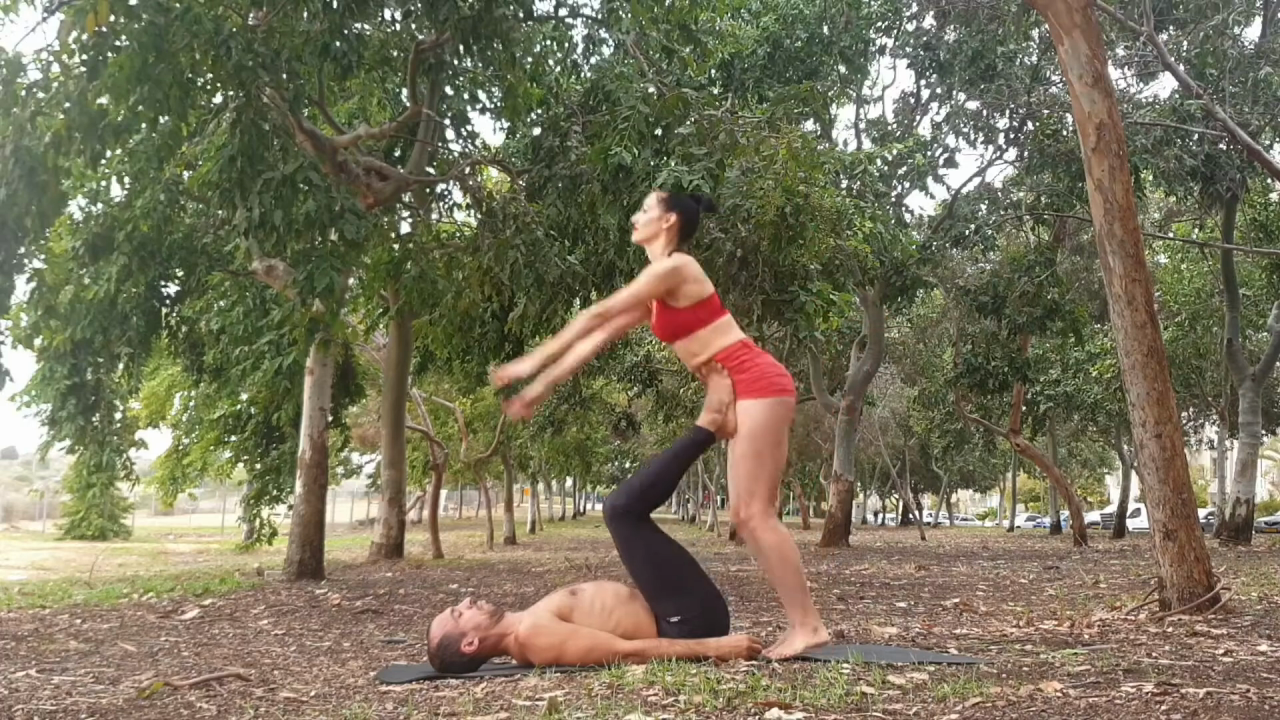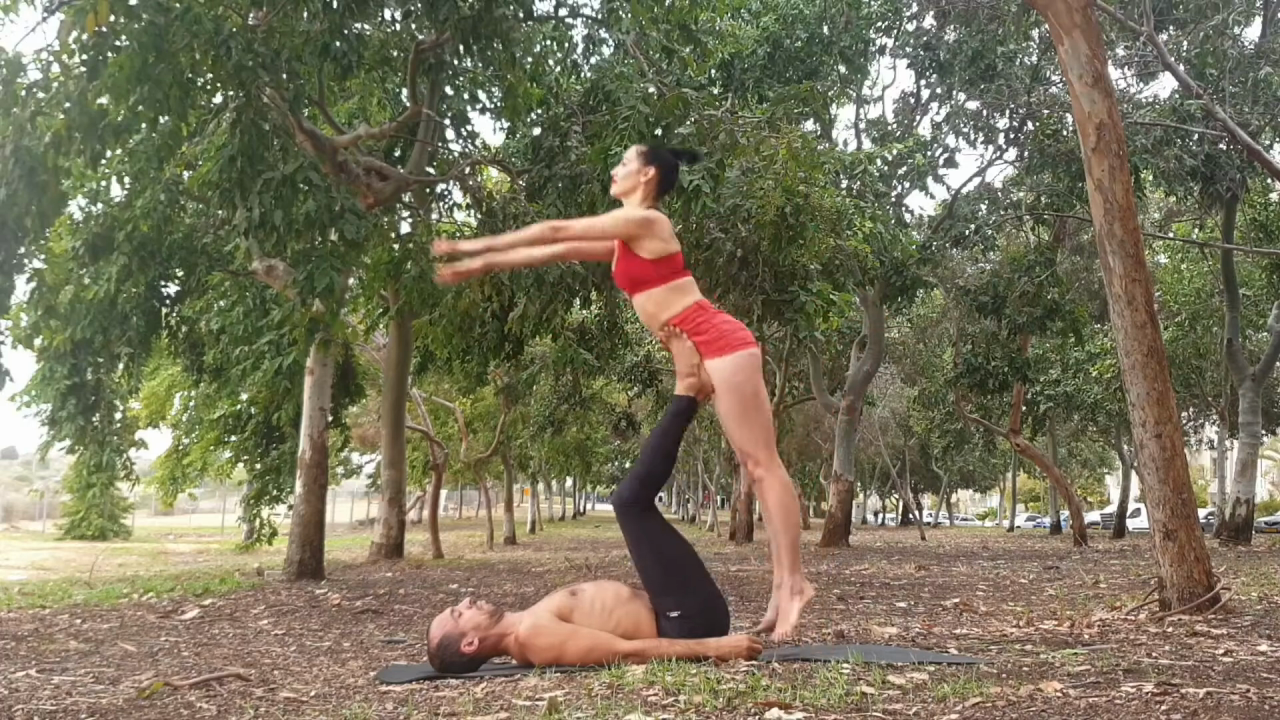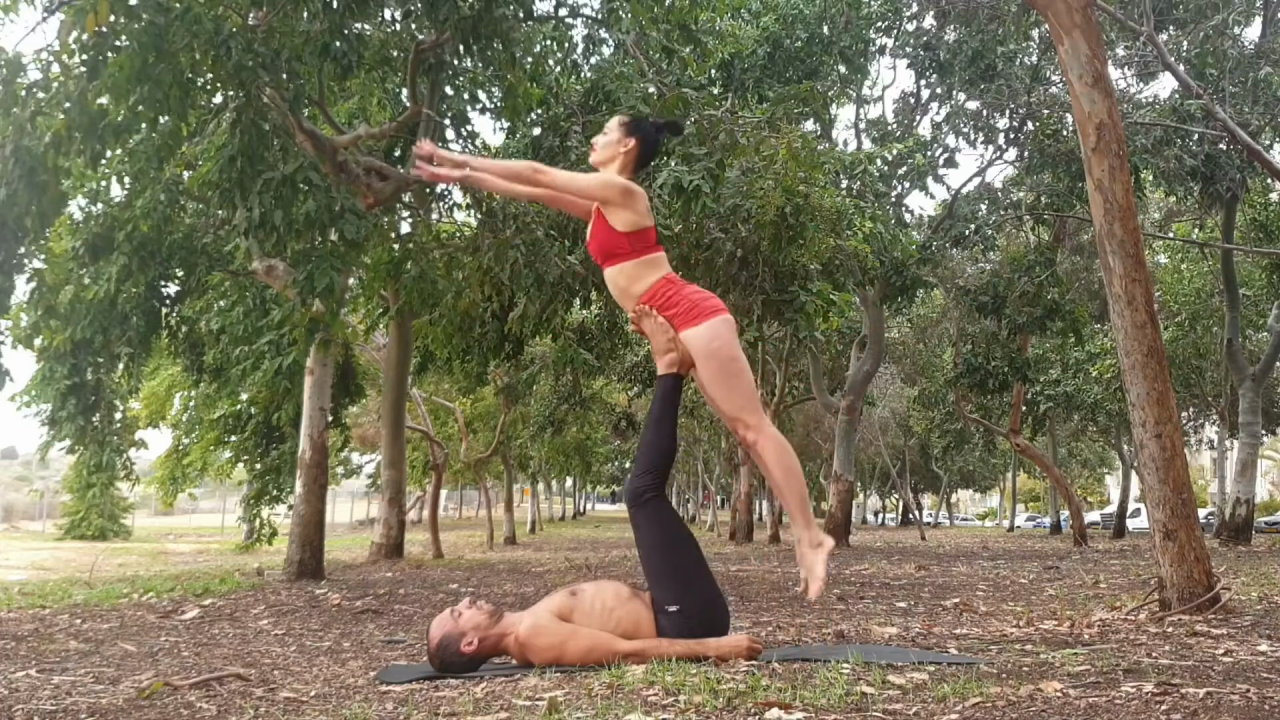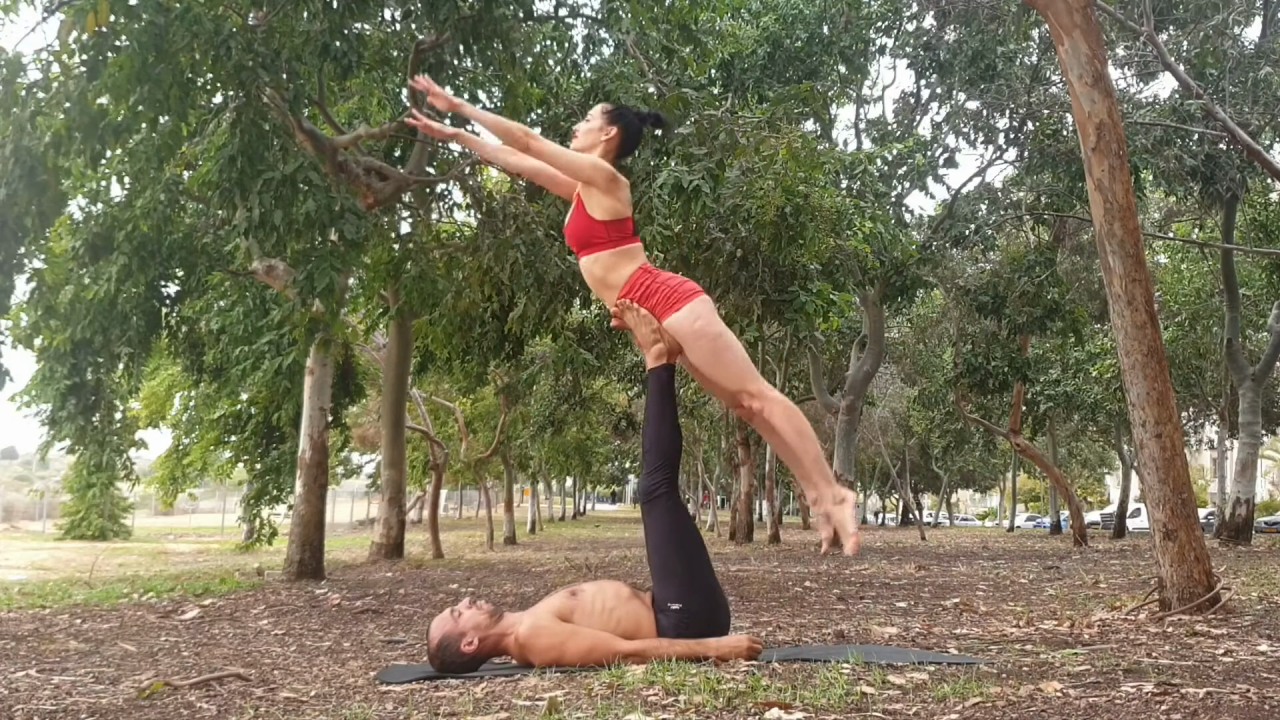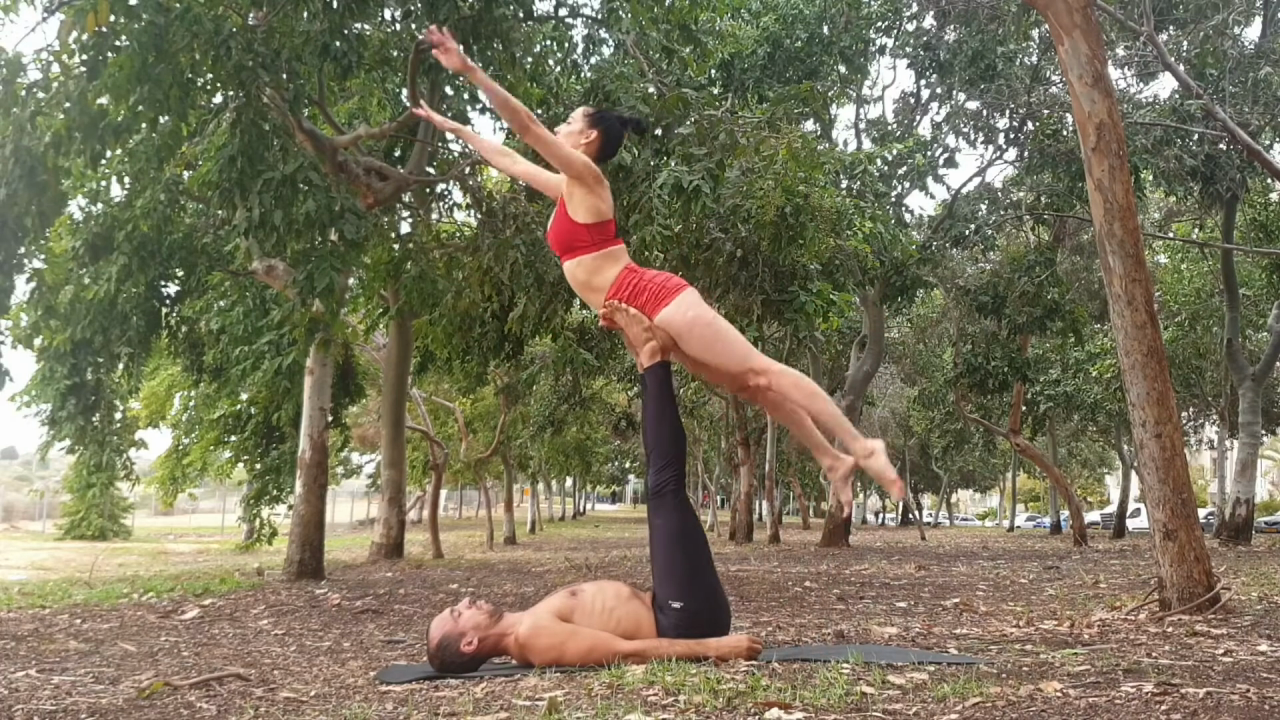
dt=0.1s
person 1, frame 1
left shoulder: (673, 267)
right shoulder: (659, 286)
left elbow: (594, 316)
right elbow: (601, 334)
left wrist: (534, 362)
right wrist: (544, 384)
left hip: (759, 385)
right hip: (740, 390)
left knee: (752, 514)
right knee: (746, 515)
left ankle: (807, 624)
right ankle: (803, 621)
person 1, frame 2
left shoulder: (643, 222)
right shoulder: (625, 234)
left elbow: (553, 232)
right elbow: (556, 249)
left wrist: (477, 245)
right wrist: (484, 263)
left hip: (722, 343)
right hip: (713, 348)
left knee: (761, 465)
right knee: (756, 466)
left ankle: (792, 583)
right ankle: (787, 585)
person 1, frame 3
left shoulder: (619, 190)
right shoulder: (602, 202)
left elbow: (536, 174)
right elbow: (534, 193)
left wrist: (457, 158)
right wrist: (457, 173)
left hip: (691, 316)
right hip: (679, 323)
left knee: (752, 426)
right knee: (746, 430)
left ankle: (809, 537)
right ankle: (804, 538)
person 1, frame 4
left shoulder: (602, 177)
right shoulder: (582, 185)
left elbow: (526, 140)
right elbow: (519, 158)
left wrist: (457, 105)
right wrist: (450, 134)
left hip: (670, 303)
right hip: (657, 313)
left knee: (753, 395)
right knee: (745, 401)
left ankle: (830, 493)
right ankle: (820, 497)
person 1, frame 5
left shoulder: (584, 177)
right shoulder: (569, 190)
left elbow: (530, 125)
right elbow: (510, 157)
left wrist: (472, 71)
right wrist: (452, 126)
left hip: (656, 300)
right hip: (648, 314)
left knee: (757, 372)
right knee: (748, 382)
left ankle: (860, 446)
right ankle: (832, 459)
person 2, frame 1
left shoulder: (527, 627)
right shoulder: (531, 636)
right elbow: (627, 652)
right wrist: (714, 647)
left hip: (683, 620)
right hip: (690, 622)
left knee: (626, 509)
right knee: (623, 509)
left ankle: (711, 422)
right ankle: (709, 425)
person 2, frame 2
left shoulder: (528, 627)
right shoulder: (531, 636)
right elbow: (628, 652)
right wrist: (714, 647)
left hip: (677, 623)
right hip: (690, 623)
left knee: (633, 499)
right knee: (630, 498)
left ankle: (689, 389)
right ankle: (686, 392)
person 2, frame 3
left shoulder: (528, 625)
right shoulder: (531, 636)
right elbow: (628, 651)
right wrist: (714, 646)
left hip: (679, 618)
right hip: (690, 620)
left knee: (644, 492)
right knee: (644, 491)
left ankle: (669, 369)
right ankle: (669, 368)
person 2, frame 4
left shoulder: (530, 626)
right shoulder: (531, 636)
right elbow: (627, 652)
right wrist: (713, 646)
left hip: (678, 620)
right hip: (688, 623)
right knee: (657, 488)
left ankle: (656, 360)
right ankle: (658, 361)
person 2, frame 5
left shoulder: (530, 625)
right shoulder: (530, 635)
right elbow: (627, 652)
right wrist: (713, 646)
left hip: (676, 617)
right hip: (687, 622)
right knee: (665, 485)
left ankle: (649, 361)
right ankle: (651, 359)
